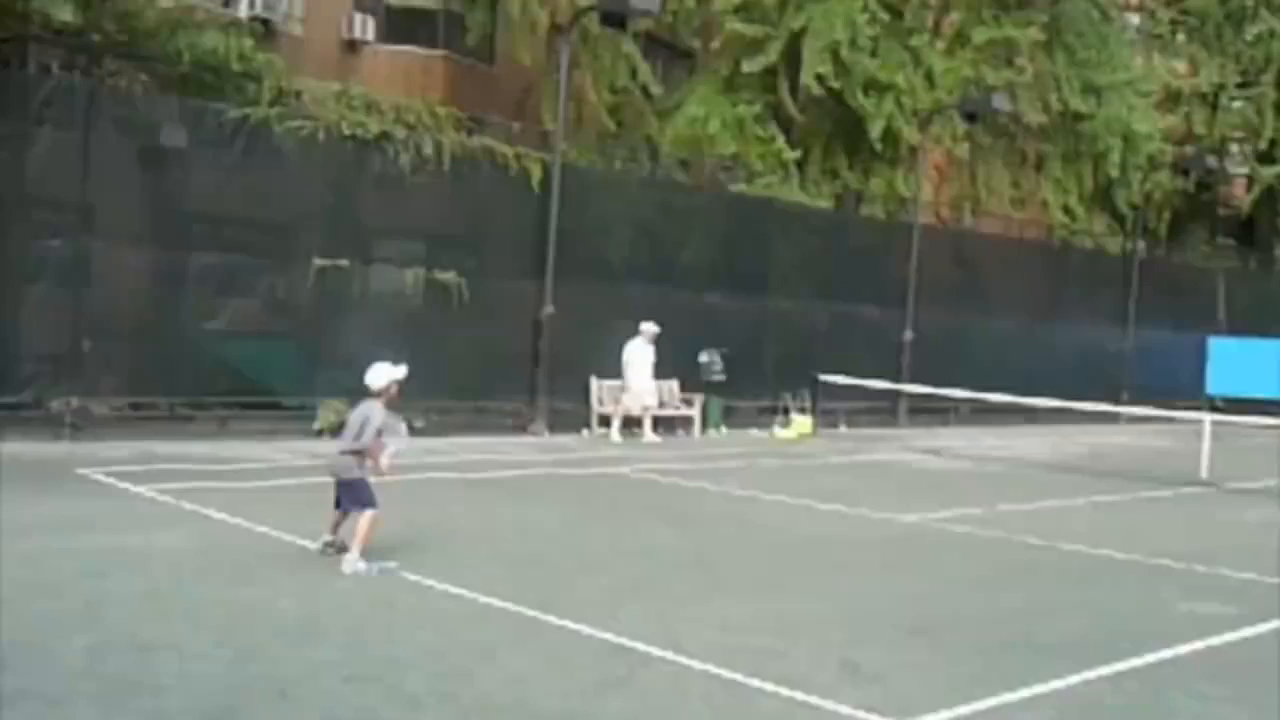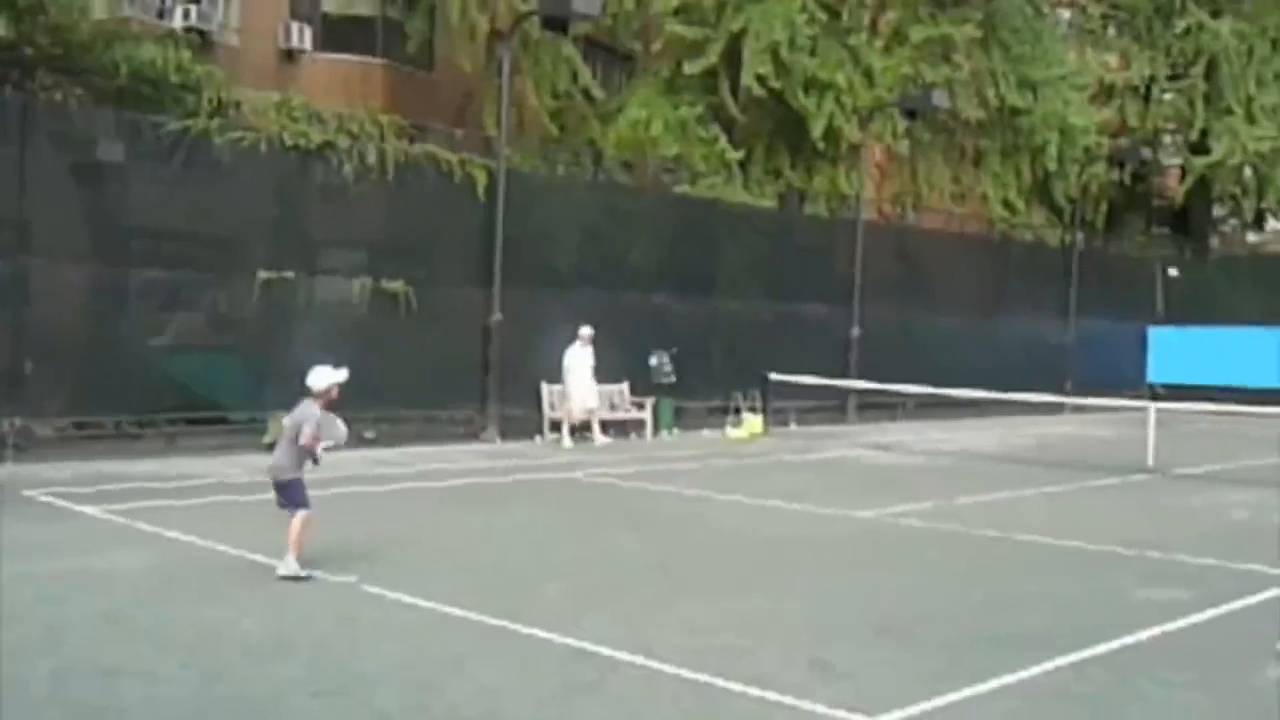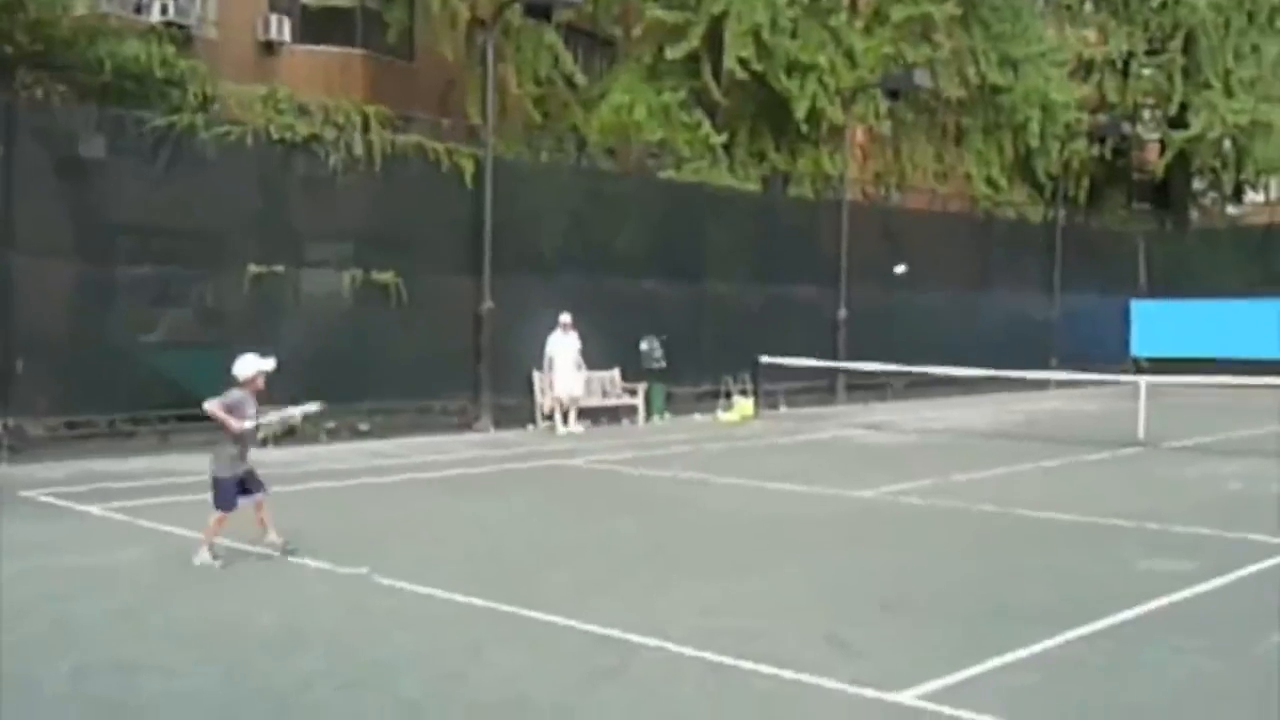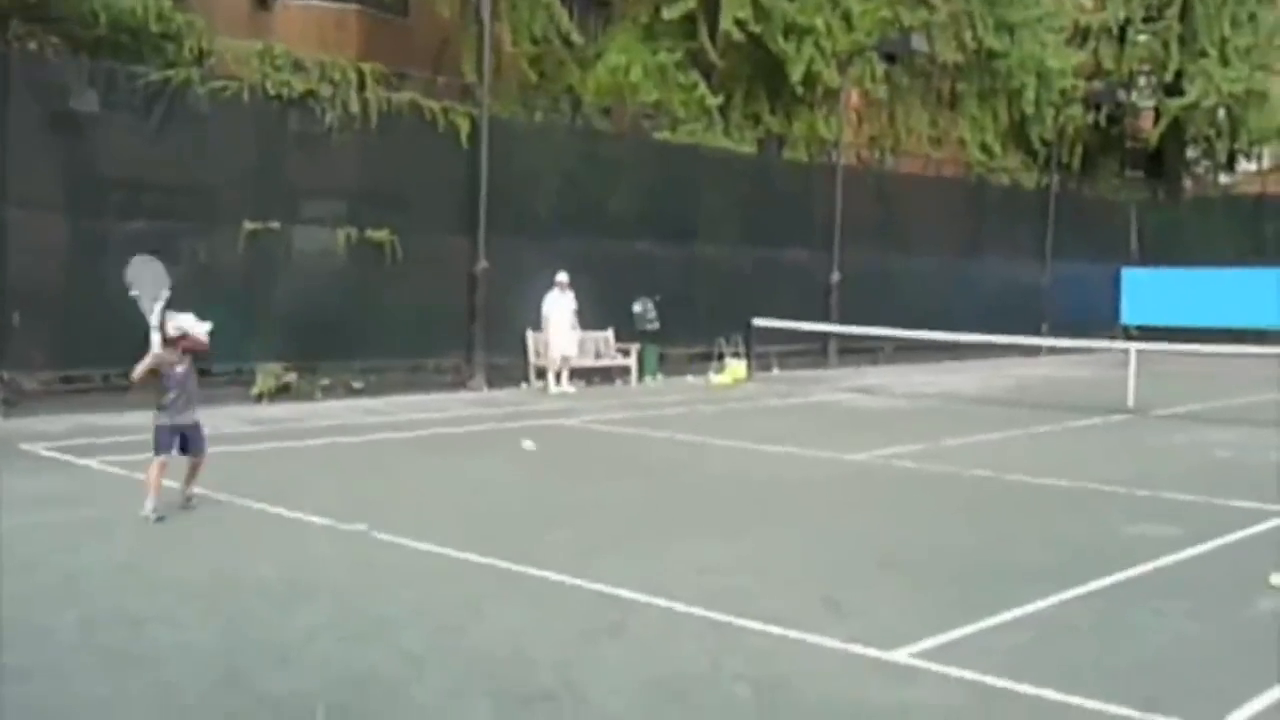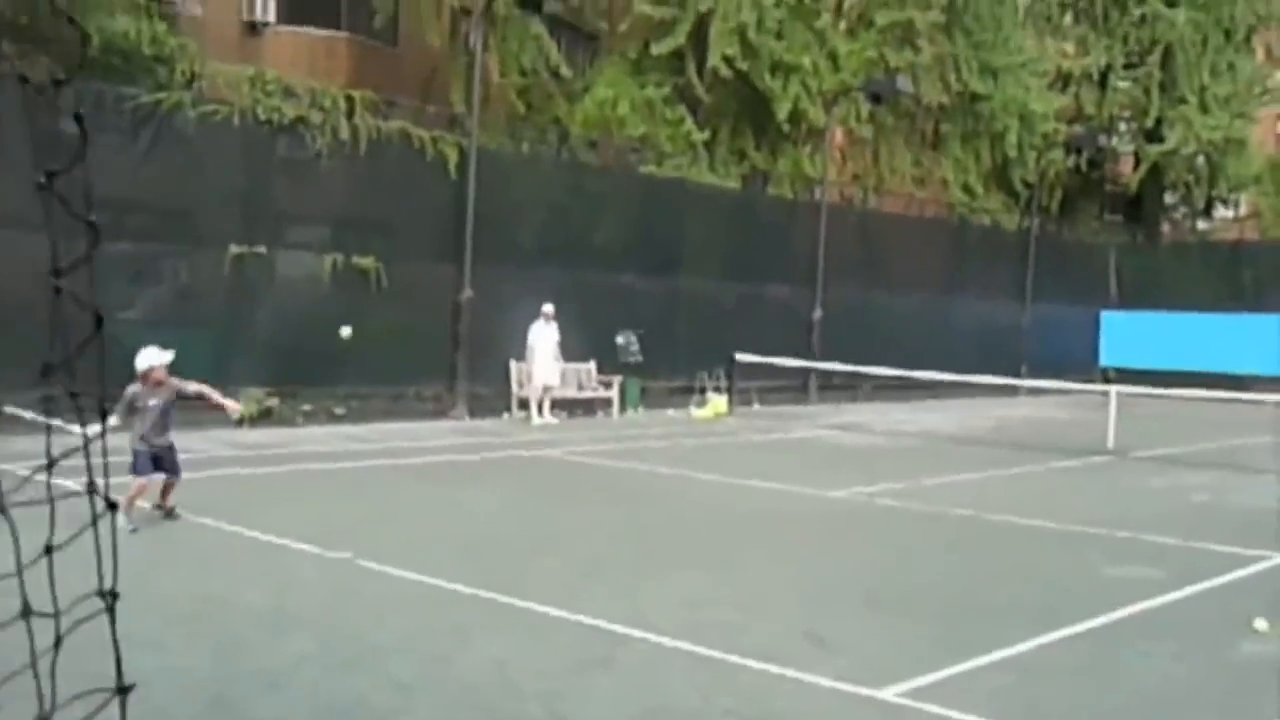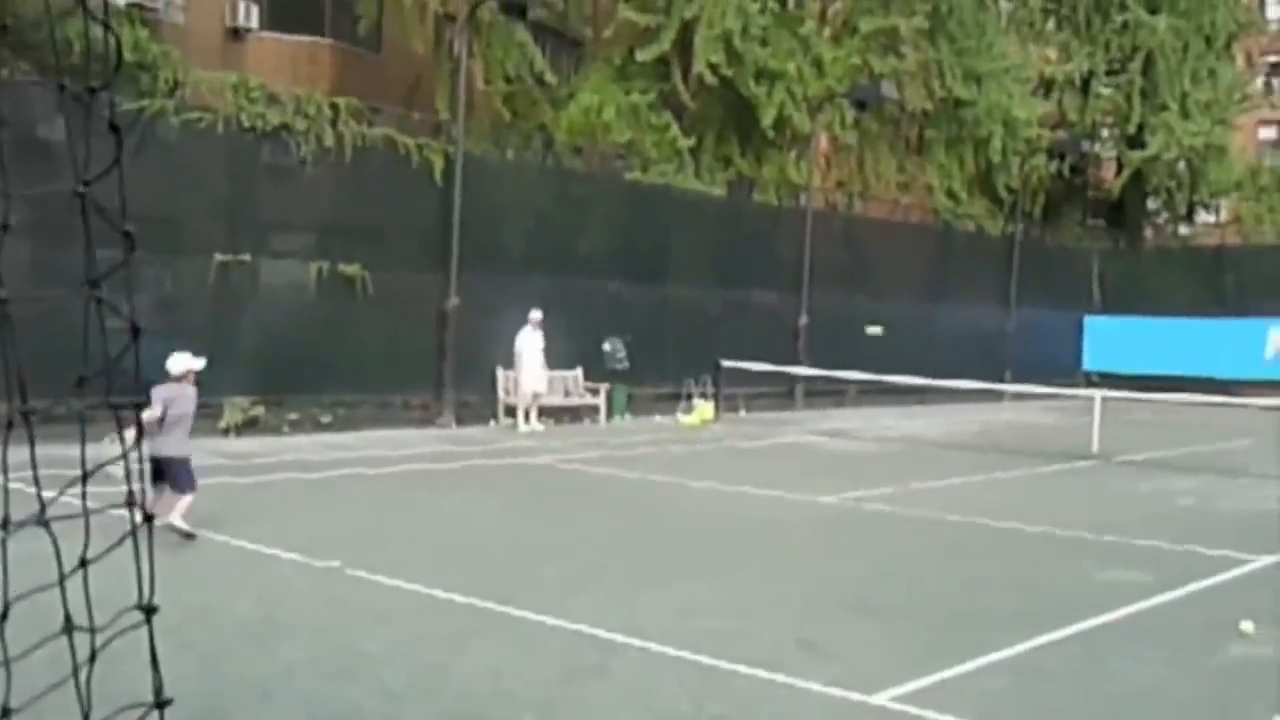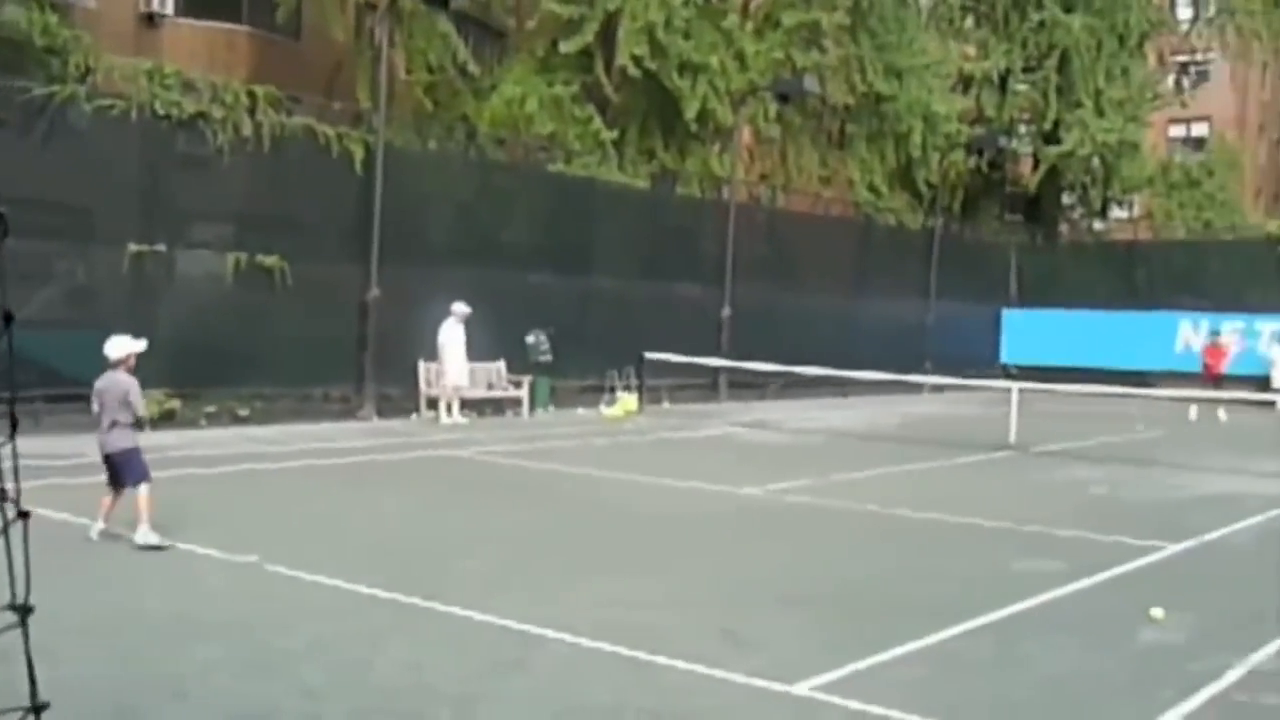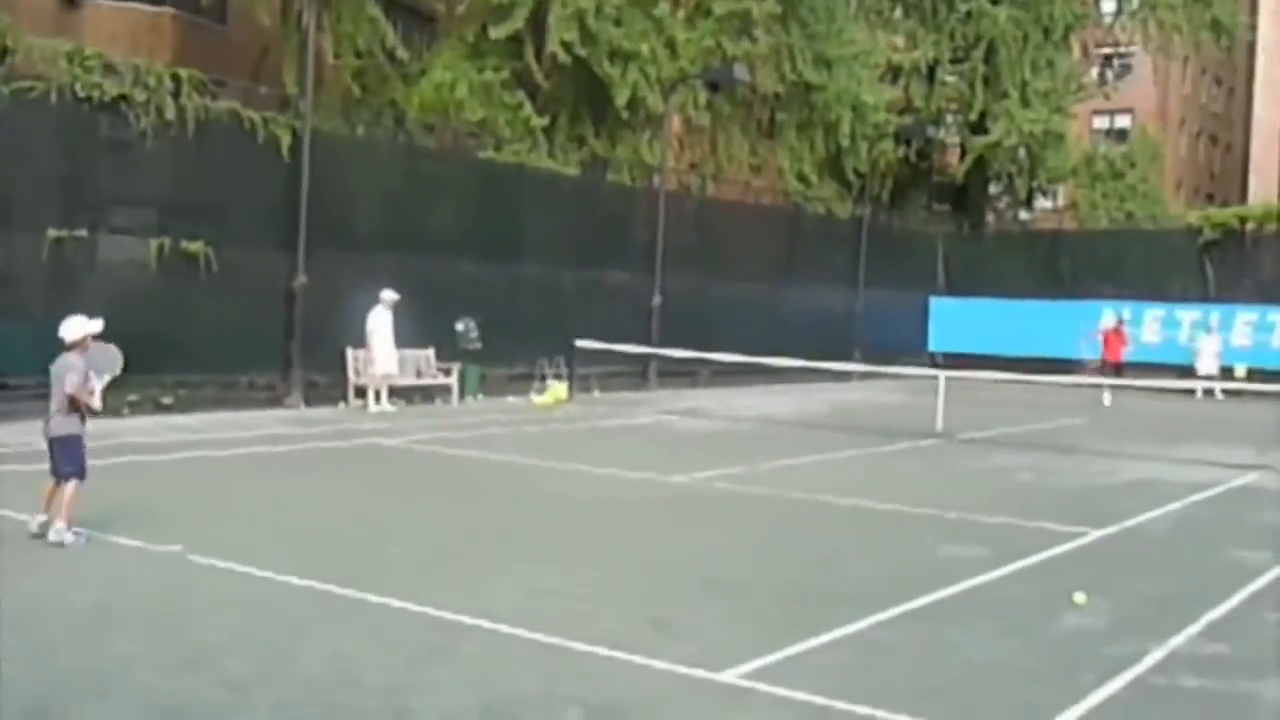
dt=0.5s
person 1, frame 1
left shoulder: (366, 405)
right shoulder: (378, 412)
right elbow: (368, 442)
left wrist: (378, 454)
right wrist: (378, 462)
left hip: (342, 463)
right hip: (351, 467)
left knee: (346, 506)
right knee: (369, 510)
left ankle: (329, 540)
right ankle: (353, 559)
person 1, frame 2
left shoulder: (306, 405)
right shoulder: (314, 414)
left elbow: (285, 424)
right elbow: (304, 441)
right wrist: (315, 450)
left hip: (287, 466)
right hip: (286, 469)
left knee: (301, 511)
right knee: (301, 511)
left ankle: (291, 560)
right ankle: (288, 564)
person 1, frame 3
left shoulder: (249, 398)
right shoulder: (236, 397)
right elbow: (208, 406)
right wrist: (229, 421)
left hip: (241, 464)
right hip: (225, 466)
left knee: (259, 498)
right knee: (224, 511)
left ankle: (272, 538)
right ankle: (204, 553)
person 1, frame 4
left shoulder: (190, 352)
right shoulder: (161, 357)
right elbow: (135, 377)
right wrist: (151, 356)
left hip: (189, 418)
right hip: (165, 419)
left knee: (198, 457)
right knee: (161, 460)
left ankle: (187, 491)
right ankle: (150, 506)
person 1, frame 5
left shoulder: (171, 385)
right shoulder: (134, 393)
left elbow: (198, 388)
right elbow: (119, 417)
left wrist: (224, 402)
left hip: (164, 442)
right hip: (142, 445)
left knee: (173, 476)
right knee: (141, 482)
left ankle: (164, 503)
right ankle: (125, 516)
person 1, frame 6
left shoulder: (159, 391)
right shoulder: (192, 392)
left elbow: (155, 414)
left wrist: (136, 431)
left hip: (157, 451)
right hip: (177, 453)
left knee: (160, 488)
right knee: (187, 494)
right ankle: (175, 518)
person 1, frame 7
left shoulder: (100, 382)
right shoulder: (129, 383)
left elbow: (96, 410)
right elbow: (141, 413)
right wrist: (131, 416)
left hip: (106, 443)
right hip: (124, 443)
left knee: (116, 487)
right knee: (142, 484)
left ankle: (99, 526)
right ankle: (144, 531)
person 1, frame 8
left shoulder: (60, 362)
right shoulder: (76, 363)
right elbow: (71, 391)
left wrist: (91, 393)
right wrist: (91, 403)
left hip: (55, 427)
right hip: (68, 429)
left knee: (59, 476)
right knee: (74, 478)
left ankle: (42, 521)
right ankle: (59, 528)
